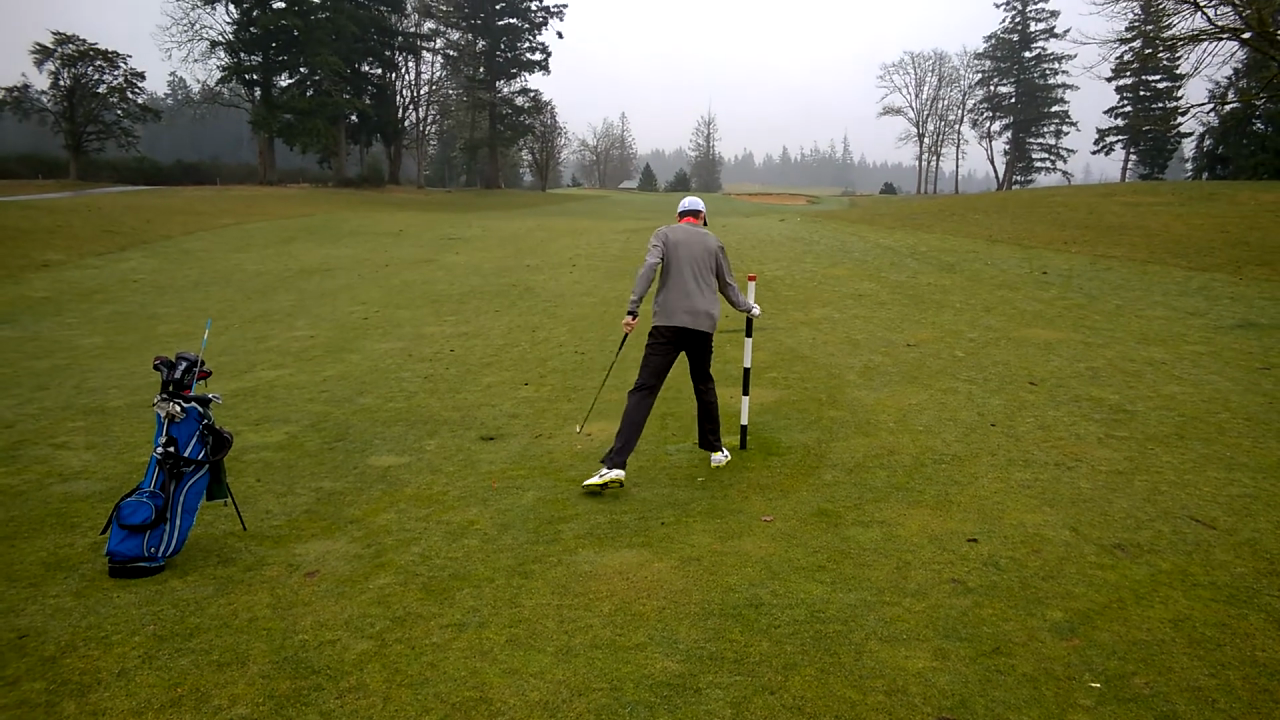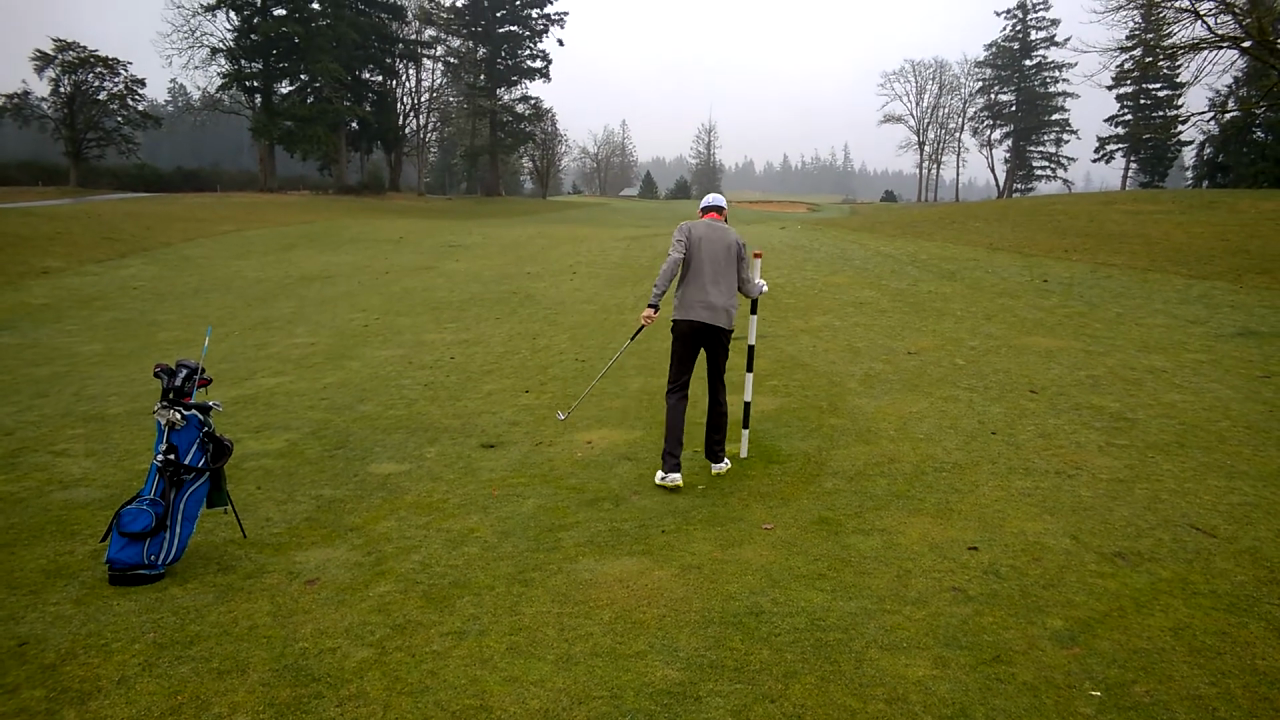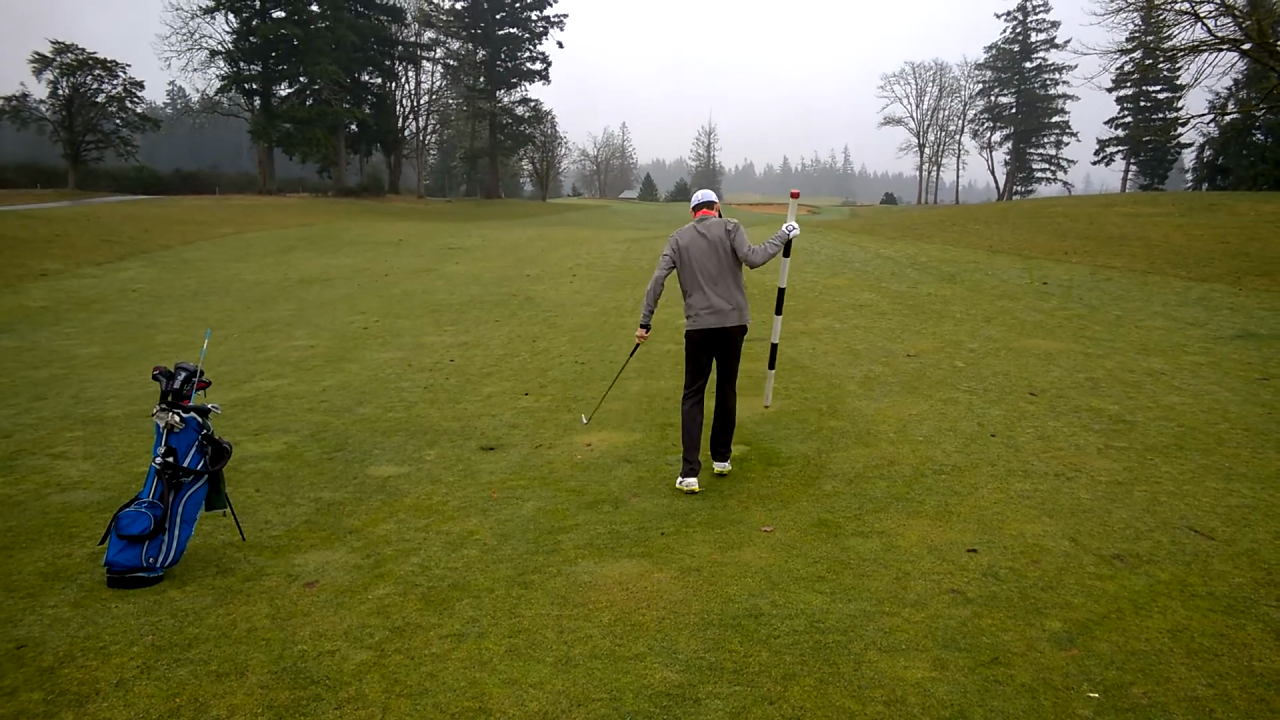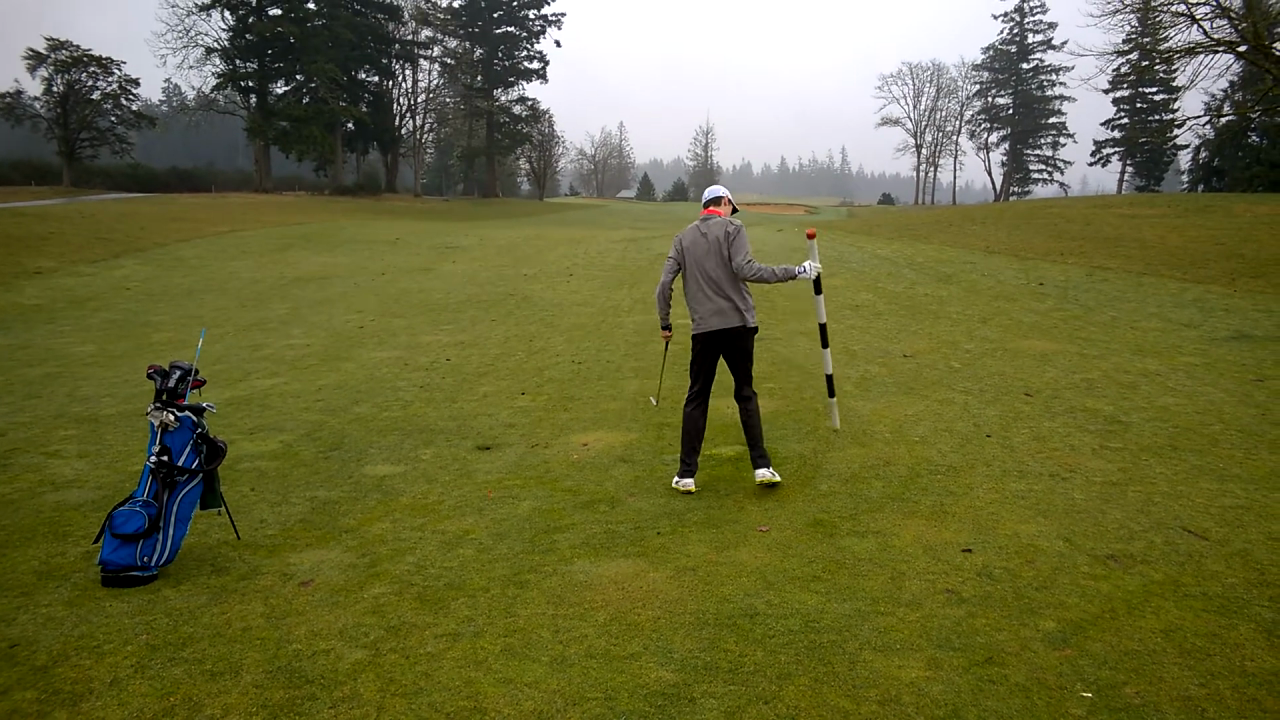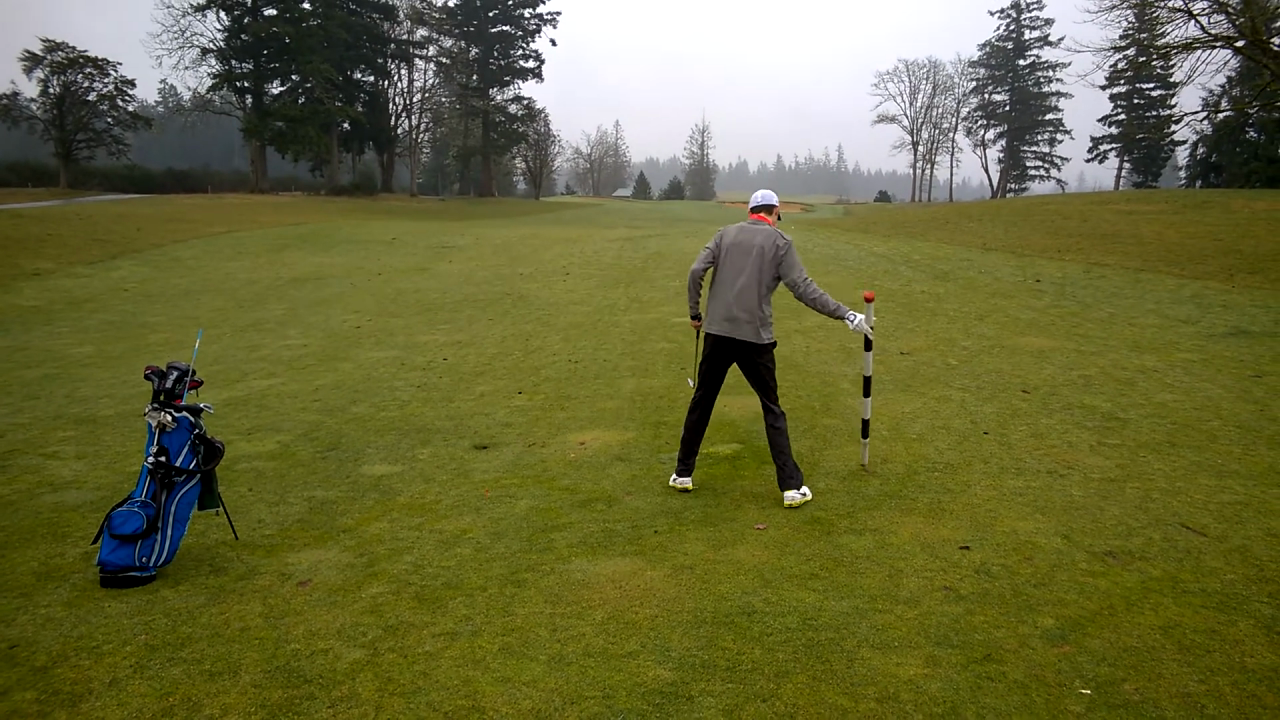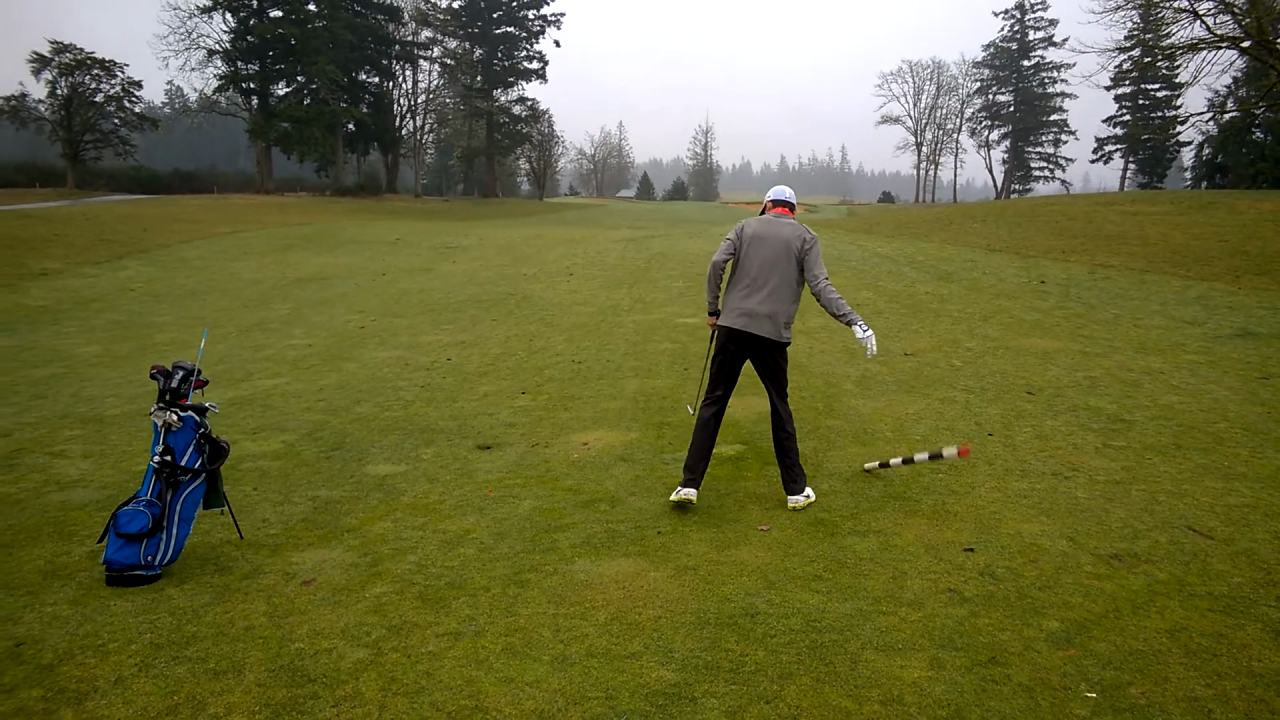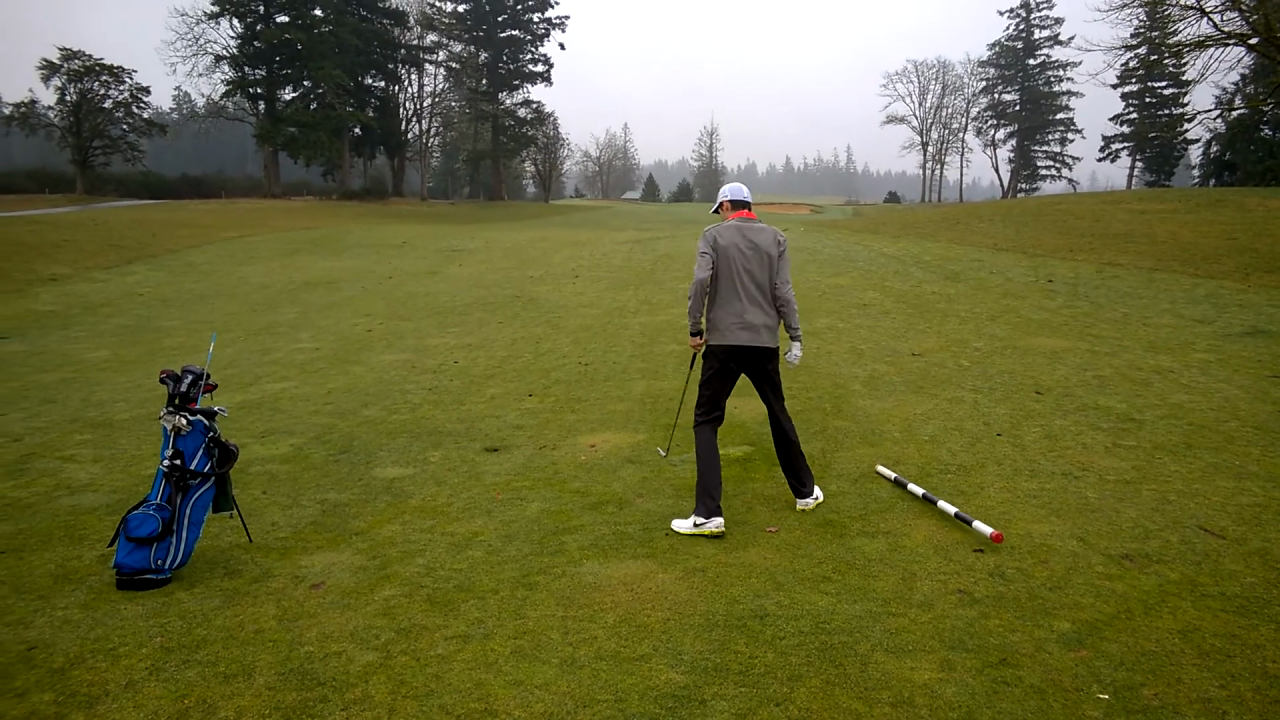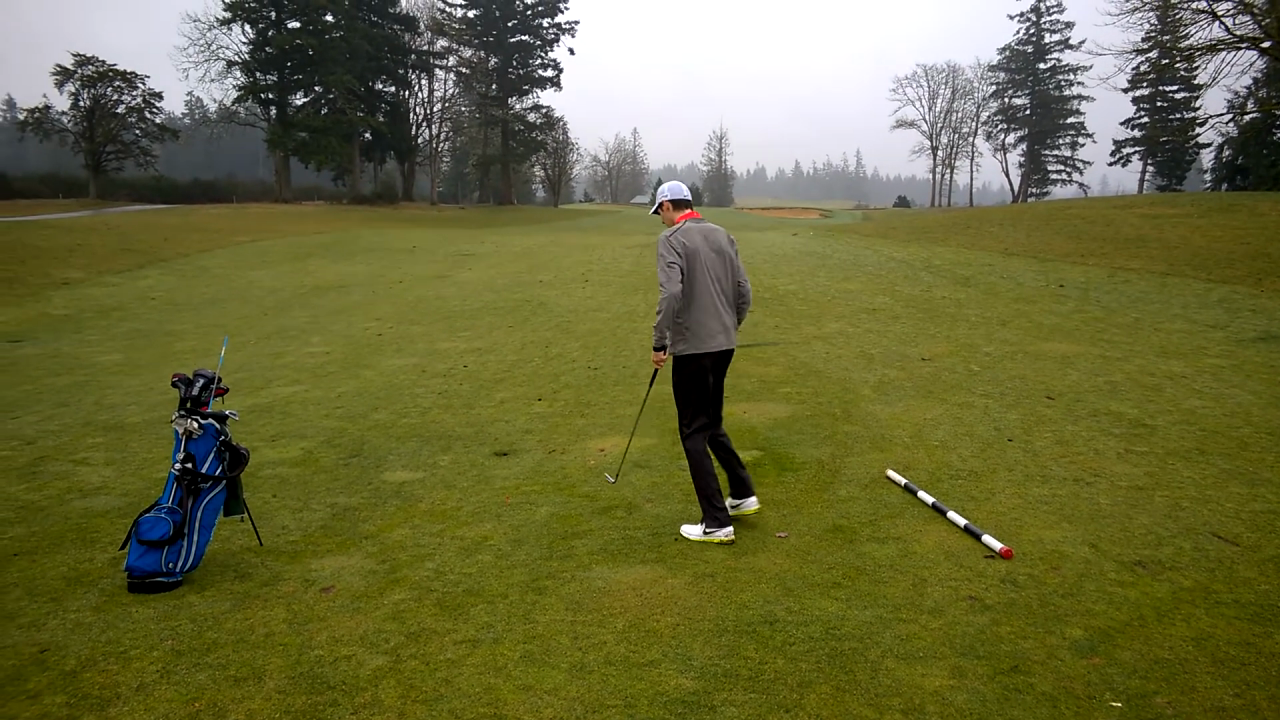
dt=0.3s
person 1, frame 1
left shoulder: (665, 233)
right shoulder: (714, 242)
left elbow: (650, 266)
right elbow: (727, 286)
left wrist: (632, 310)
right wrist: (747, 307)
left hip: (668, 324)
right hip: (702, 325)
left knee: (643, 392)
right knee: (705, 384)
left ankle: (614, 465)
right ankle: (715, 451)
person 1, frame 2
left shoulder: (687, 228)
right shoulder: (735, 238)
left elbow: (673, 261)
right elbow: (745, 285)
left wrist: (653, 303)
right wrist: (760, 288)
left hip: (688, 319)
right hip: (721, 322)
left knee: (677, 391)
right knee: (716, 389)
left ankle: (671, 468)
right ankle: (716, 457)
person 1, frame 3
left shoulder: (678, 237)
right shoulder: (729, 226)
left elbow: (658, 279)
right elbow: (752, 258)
left wrist: (645, 322)
right wrist: (783, 236)
left hip: (698, 325)
right hip: (732, 322)
left knee: (693, 395)
right knee: (726, 389)
left ankle: (689, 473)
right ankle: (721, 457)
person 1, frame 4
left shoulder: (683, 237)
right shoulder: (732, 227)
left elbow: (665, 283)
right elbow: (746, 271)
left wrist: (665, 323)
right wrist: (795, 271)
left hip: (704, 329)
right hip: (737, 324)
left knee: (696, 399)
right knee: (745, 393)
left ankle: (686, 474)
right ankle: (761, 465)
person 1, frame 5
left shoulder: (725, 234)
right shoulder: (780, 242)
left elbow: (695, 272)
right elbow: (805, 289)
left wrist: (695, 313)
right wrist: (846, 315)
left hip: (717, 332)
right hip: (754, 337)
left knee: (702, 401)
right knee: (771, 409)
left ankle: (683, 473)
right ankle: (792, 486)
person 1, frame 6
left shoulder: (746, 226)
right shoulder: (805, 237)
left elbow: (718, 262)
right elbow: (821, 287)
left wrist: (714, 310)
right wrist: (857, 323)
left hip: (734, 327)
right hip: (772, 334)
left knee: (713, 403)
right knee: (780, 407)
left ankle: (689, 484)
right ankle: (795, 489)
person 1, frame 7
left shoulder: (713, 235)
right shoulder: (775, 238)
left elbow: (700, 281)
right elbow: (783, 292)
left wrist: (695, 329)
right wrist: (795, 337)
left hip: (722, 342)
right hip: (762, 343)
left knee: (706, 422)
right knee: (777, 414)
left ankle: (709, 514)
right ankle: (805, 492)
person 1, frame 8
left shoulder: (671, 238)
right shoulder: (722, 235)
left elbow: (671, 293)
right elbow: (743, 290)
left wrist: (659, 343)
left hip: (692, 348)
right hip: (722, 345)
left knee: (694, 431)
right knee: (709, 423)
left ankle: (717, 523)
right ankle: (742, 494)
